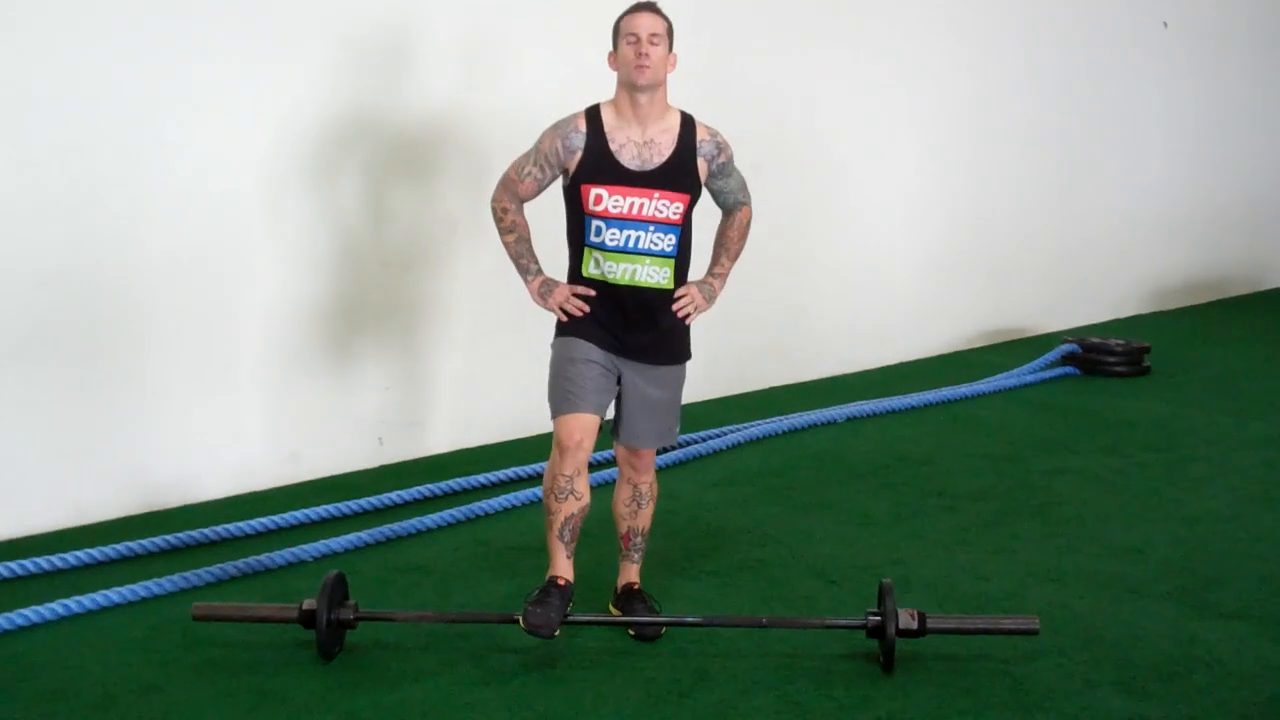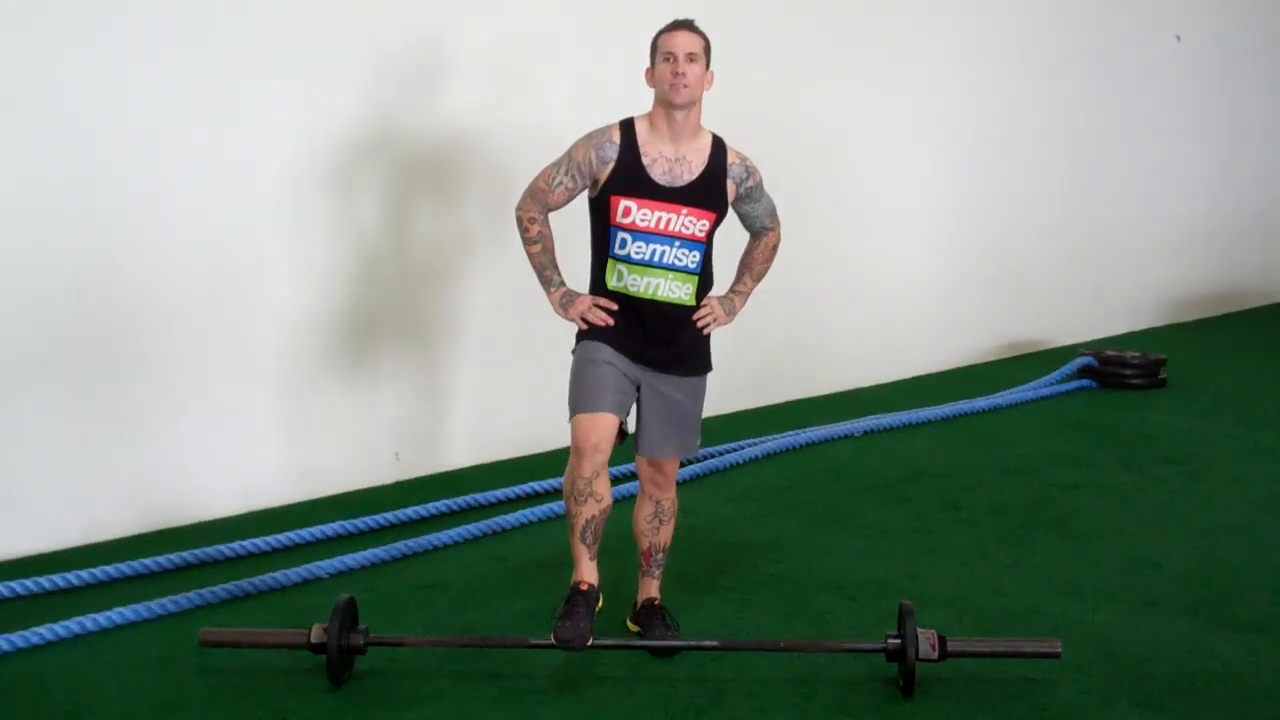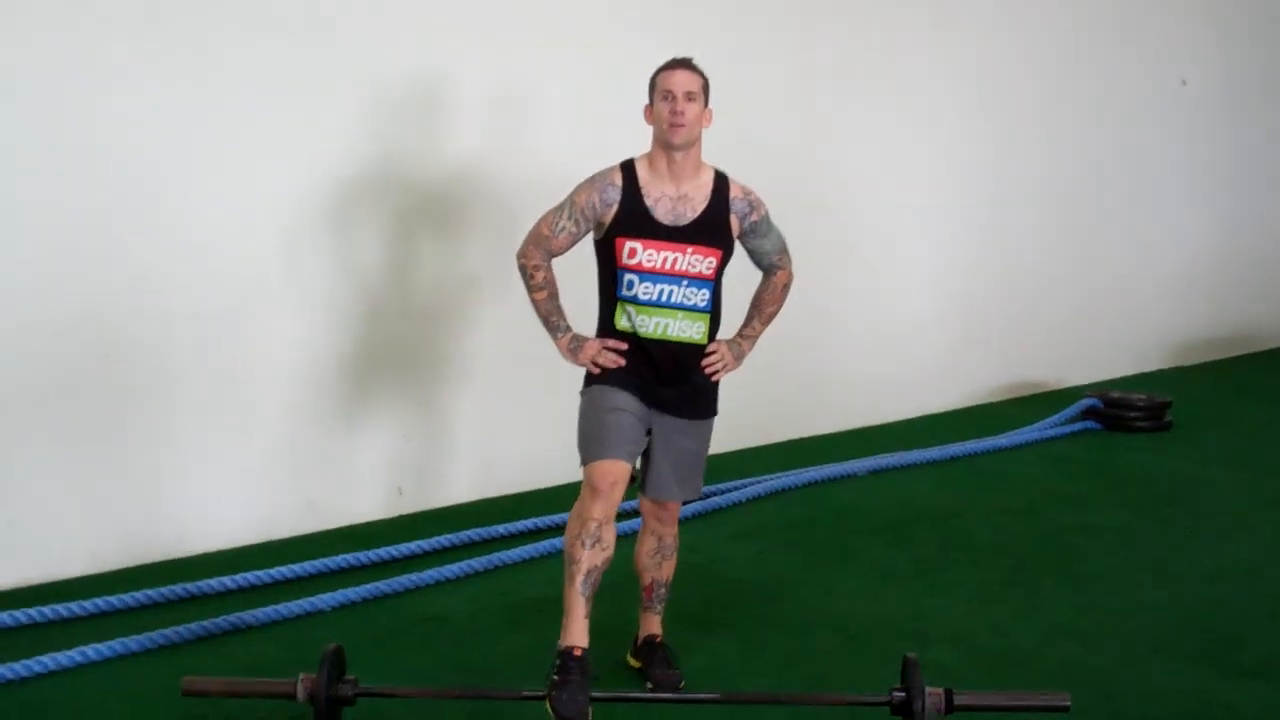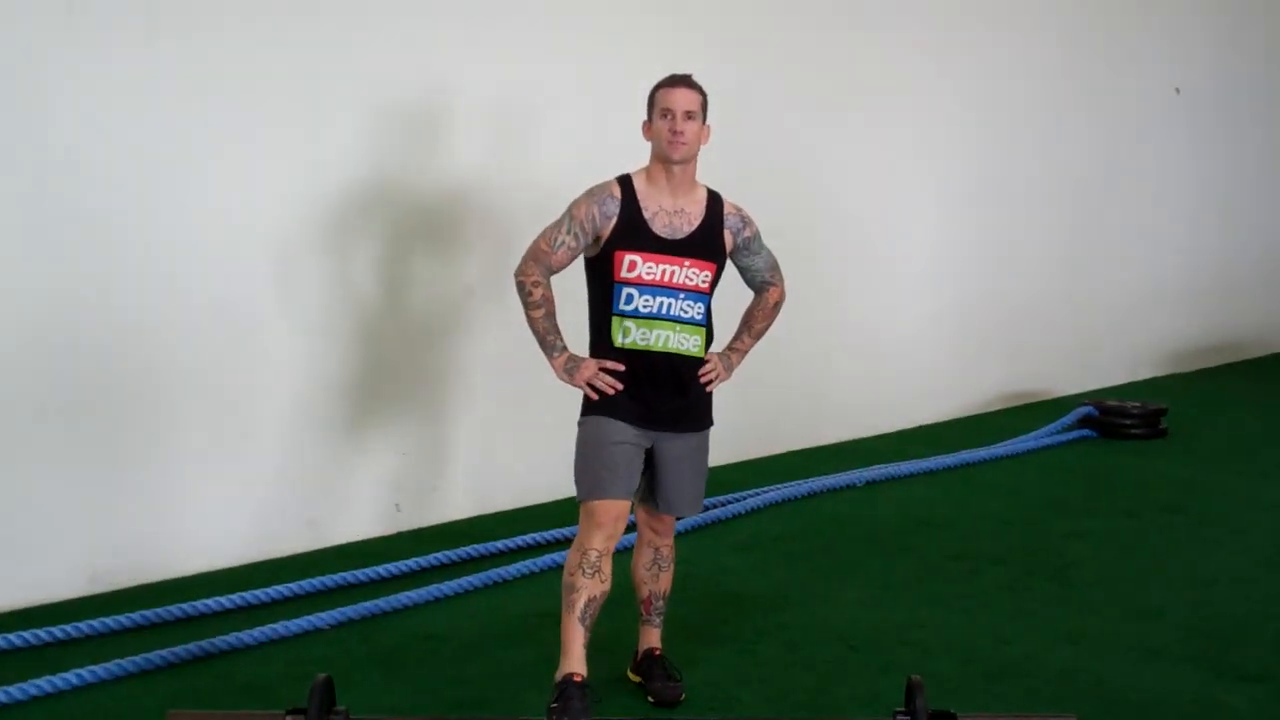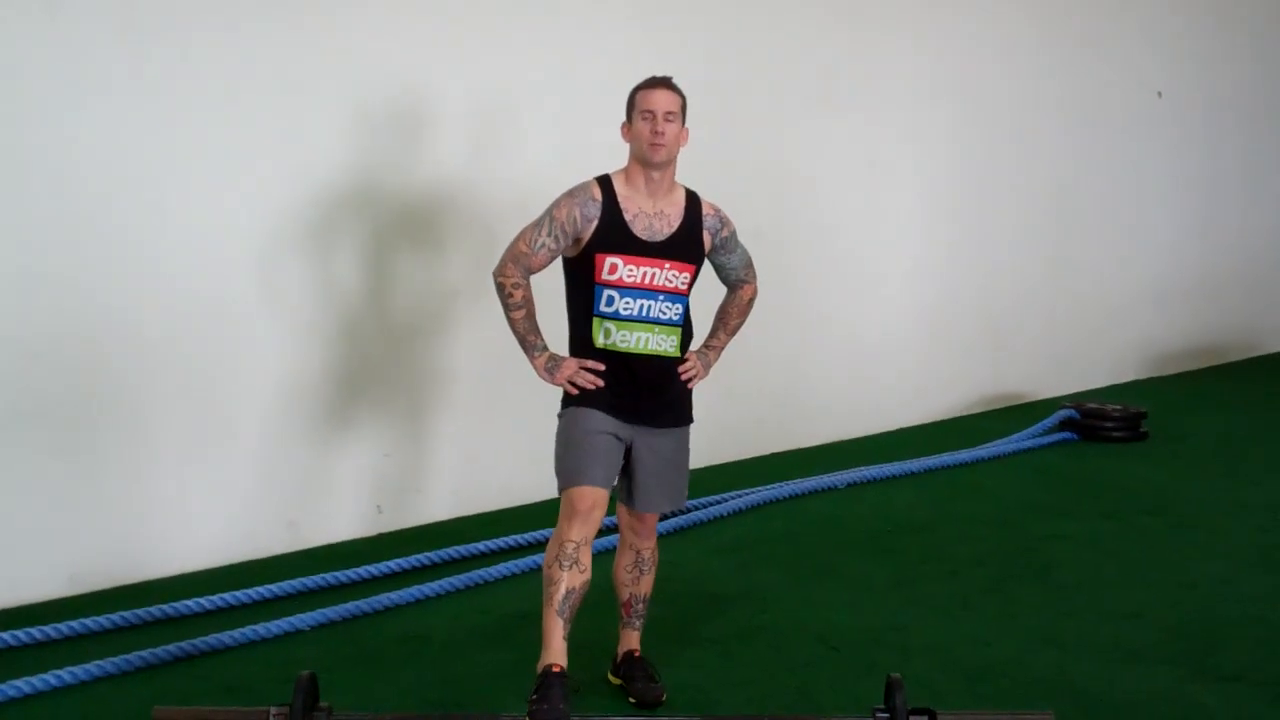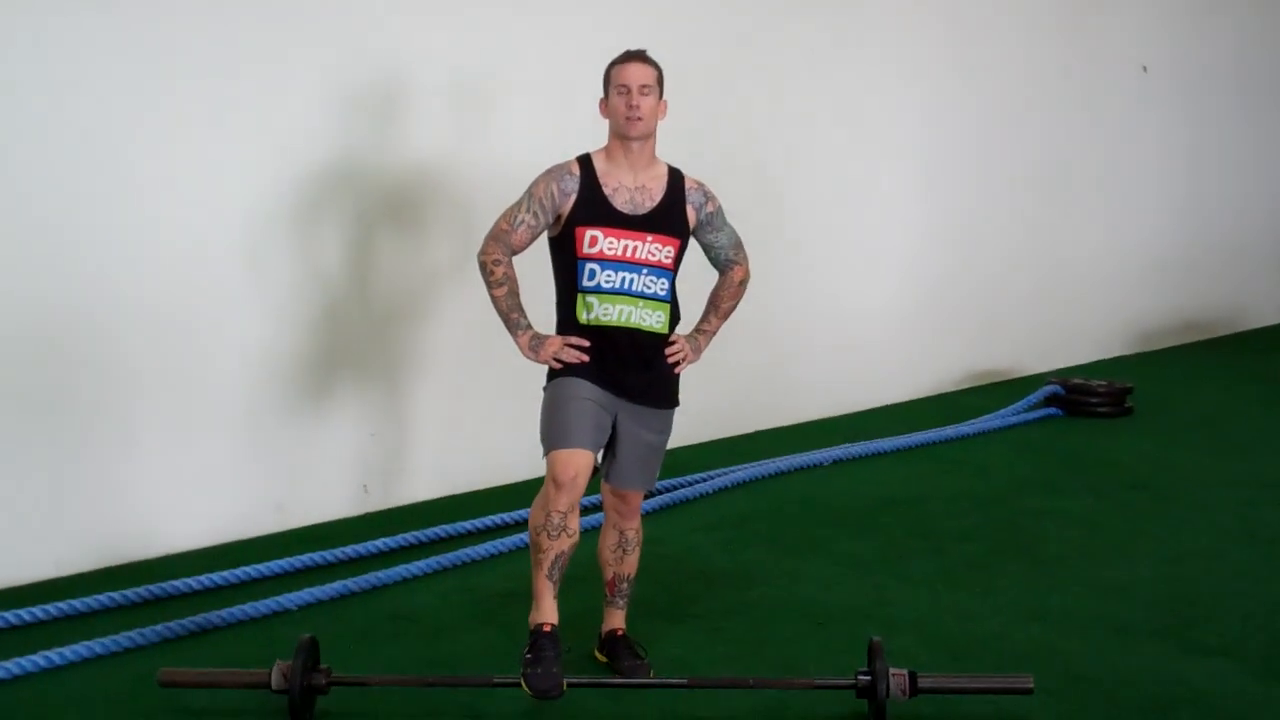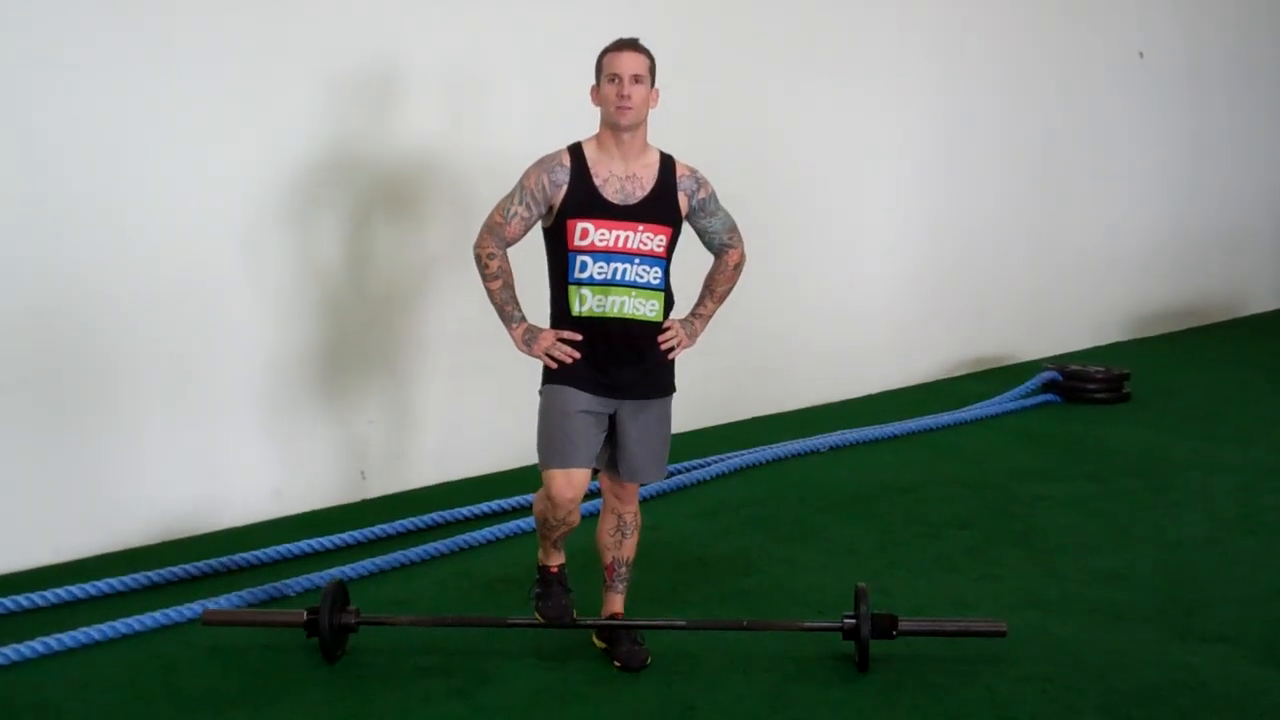
dt=0.7s
person 1, frame 1
left shoulder: (703, 144)
right shoulder: (573, 135)
left elbow: (739, 208)
right elbow: (505, 199)
left wrist: (713, 282)
right wrist: (536, 282)
left hip: (660, 335)
right hip: (588, 325)
left knee: (639, 460)
right knee: (573, 442)
left ankle: (629, 585)
right ankle: (559, 579)
person 1, frame 2
left shoulder: (732, 167)
right shoulder: (606, 146)
left elbow: (767, 232)
right elbow: (531, 207)
left wrist: (734, 301)
right wrist: (557, 293)
left hip: (680, 347)
right hip: (608, 335)
left knee: (660, 474)
right knee: (590, 447)
left ankle: (649, 601)
right ankle: (584, 584)
person 1, frame 3
left shoulder: (737, 201)
right shoulder: (609, 188)
left elbow: (780, 269)
right elbow: (533, 252)
left wrist: (742, 343)
right wrist: (565, 338)
left hip: (689, 386)
right hip: (618, 376)
left knee: (663, 510)
right knee: (602, 490)
left ankle: (650, 637)
right ankle: (573, 649)
person 1, frame 4
left shoulder: (728, 219)
right shoulder: (606, 203)
left elbow: (771, 287)
right elbow: (531, 271)
left wrist: (732, 356)
right wrist: (560, 358)
left hip: (685, 404)
right hip: (616, 399)
left knee: (659, 526)
right knee: (602, 524)
left ankle: (649, 652)
person 1, frame 5
left shoulder: (707, 219)
right shoulder: (586, 204)
left elbow: (745, 285)
right elbow: (509, 270)
left wrist: (709, 353)
right wrist: (542, 359)
left hip: (665, 403)
right hip: (596, 396)
left knee: (642, 525)
right knee: (581, 514)
left ankle: (629, 653)
person 1, frame 6
left shoulder: (691, 196)
right shoulder: (565, 182)
left elbow: (736, 266)
right elbow: (494, 251)
left wrist: (700, 338)
right wrist: (525, 336)
left hip: (651, 379)
right hip: (581, 369)
left knee: (626, 504)
right knee: (565, 479)
left ankle: (614, 630)
right ankle: (544, 626)
person 1, frame 7
left shoulder: (684, 182)
right shoulder: (556, 172)
left elbow: (731, 249)
right elbow: (489, 244)
left wrist: (696, 322)
right wrist: (519, 329)
left hip: (647, 372)
right hip: (576, 369)
left knee: (624, 492)
right knee: (564, 492)
left ankle: (614, 617)
right ankle: (551, 566)
